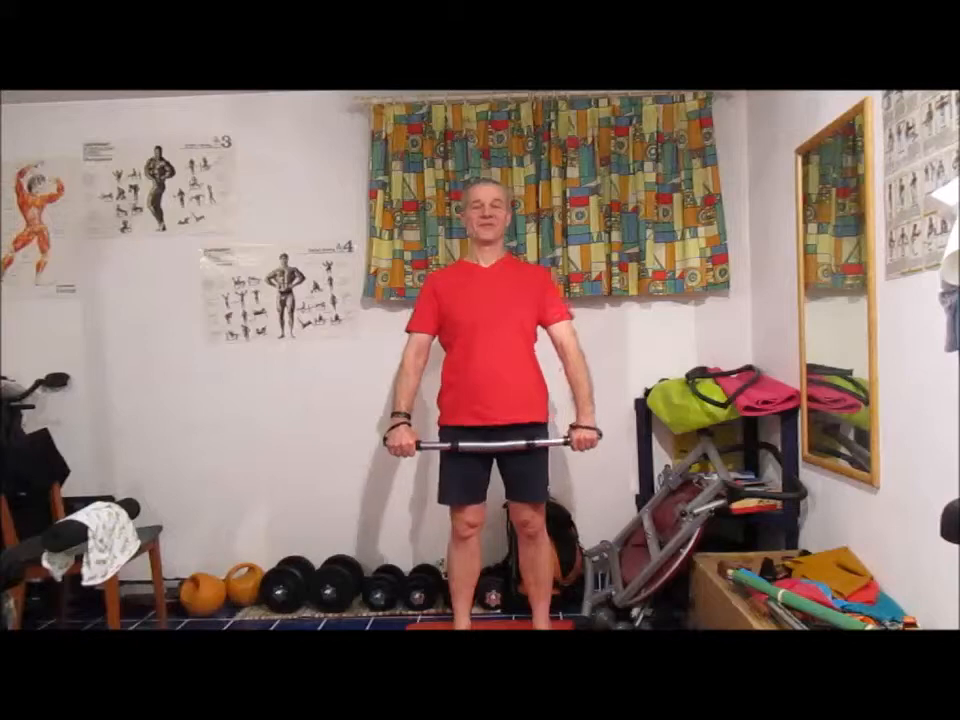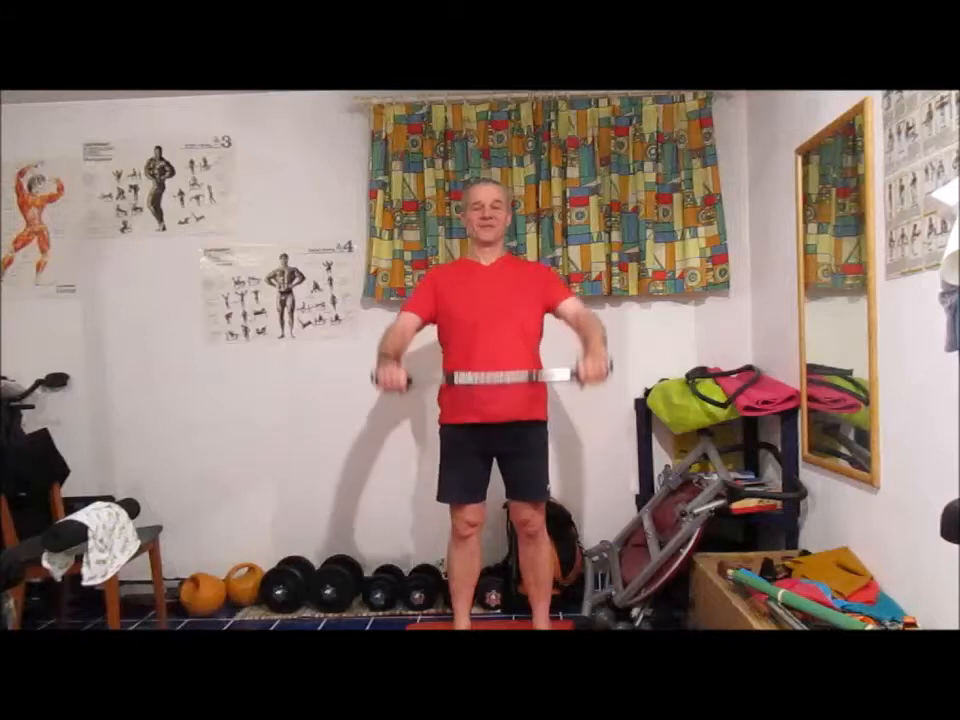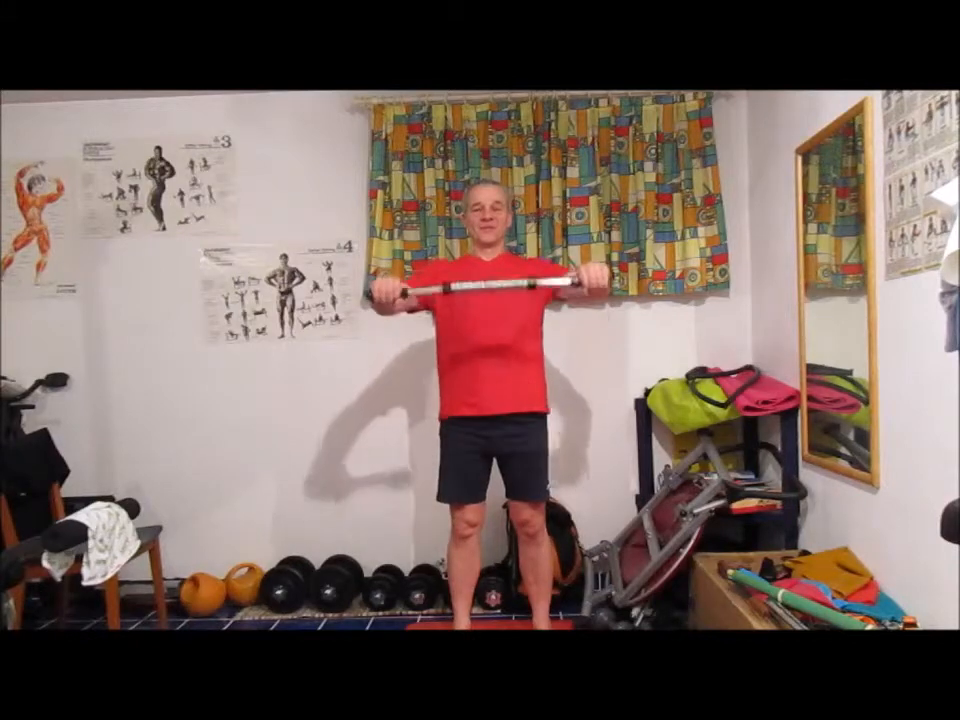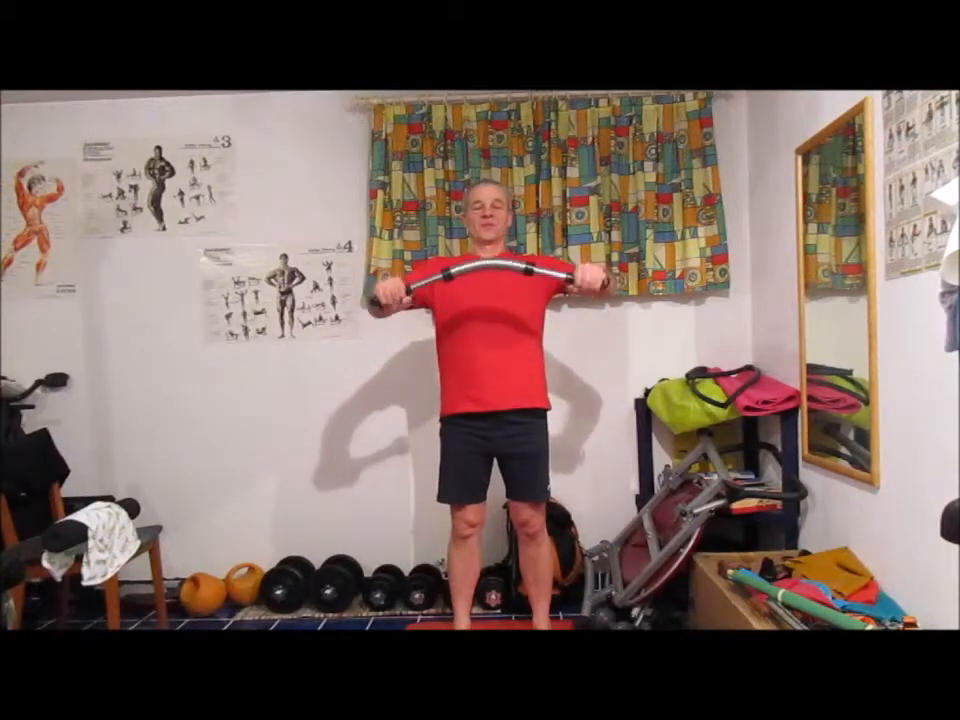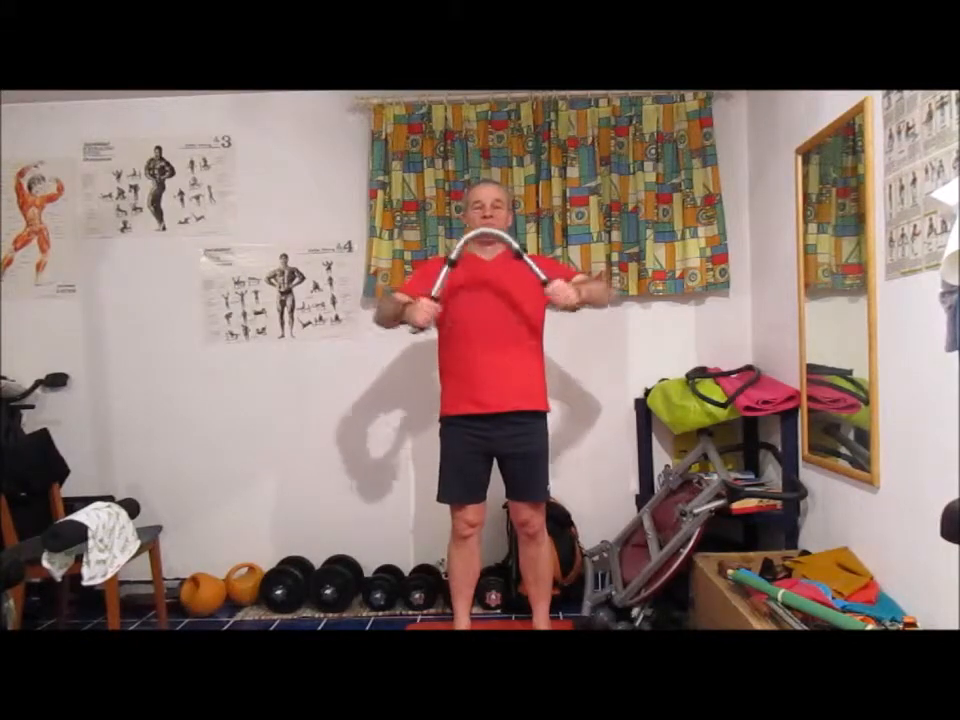
dt=0.3s
person 1, frame 1
left shoulder: (535, 277)
right shoulder: (440, 282)
left elbow: (569, 345)
right elbow: (414, 352)
left wrist: (585, 414)
right wrist: (401, 417)
left hip: (525, 422)
right hip: (461, 425)
left knee: (531, 524)
right knee: (465, 526)
left ankle: (541, 623)
right ankle: (461, 623)
person 1, frame 2
left shoulder: (537, 275)
right shoulder: (440, 278)
left elbow: (582, 316)
right elbow: (402, 327)
left wrist: (595, 350)
right wrist: (389, 360)
left hip: (525, 419)
right hip: (461, 422)
left knee: (531, 523)
right knee: (465, 524)
left ankle: (541, 623)
right ankle: (461, 623)
person 1, frame 3
left shoulder: (537, 269)
right shoulder: (439, 273)
left elbow: (589, 286)
right elbow: (390, 303)
left wrist: (598, 277)
right wrist: (382, 293)
left hip: (524, 417)
right hip: (462, 420)
left knee: (531, 523)
right knee: (465, 524)
left ankle: (542, 622)
right ankle: (461, 623)
person 1, frame 4
left shoulder: (538, 268)
right shoulder: (438, 271)
left elbow: (597, 284)
right elbow: (384, 307)
left wrist: (597, 277)
right wrist: (383, 294)
left hip: (524, 416)
right hip: (462, 419)
left knee: (531, 523)
right knee: (465, 525)
left ankle: (542, 622)
right ankle: (461, 623)
person 1, frame 5
left shoulder: (538, 267)
right shoulder: (439, 269)
left elbow: (603, 292)
right elbow: (383, 313)
left wrist: (574, 293)
right wrist: (408, 312)
left hip: (524, 416)
right hip: (462, 419)
left knee: (531, 523)
right knee: (465, 524)
left ankle: (542, 623)
right ankle: (461, 623)
